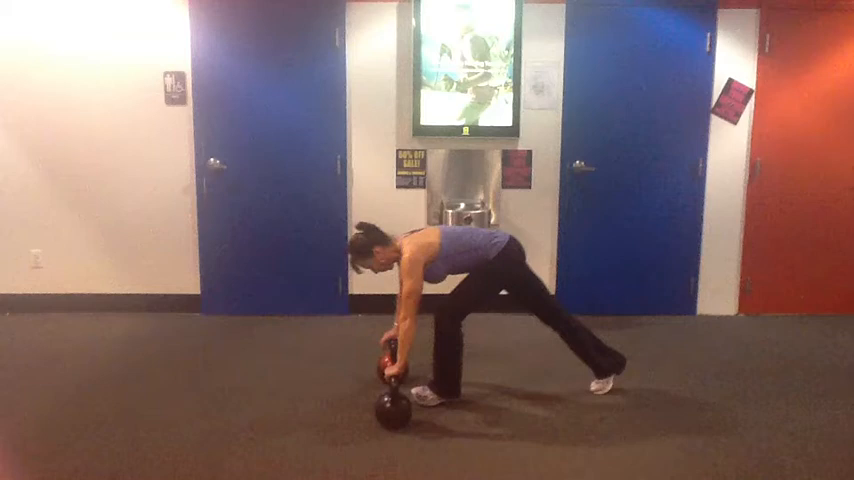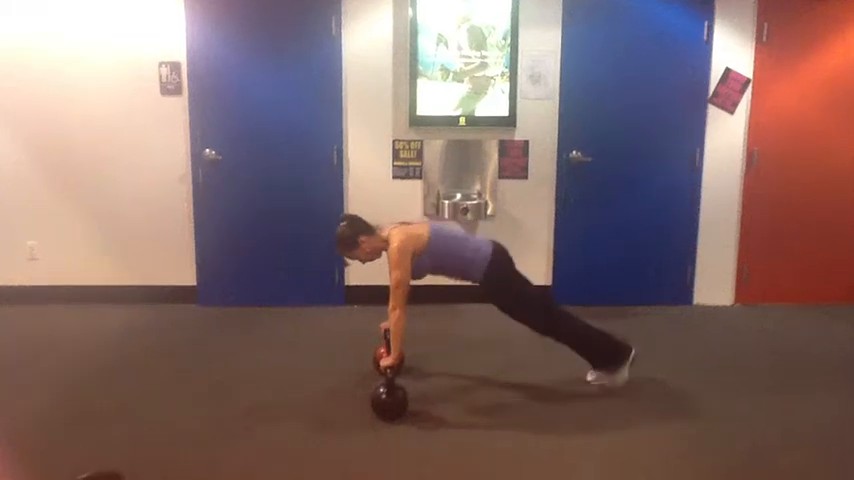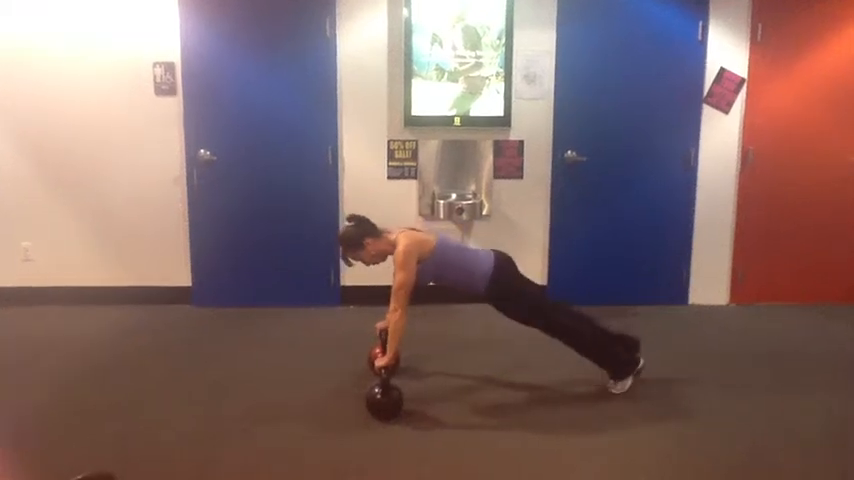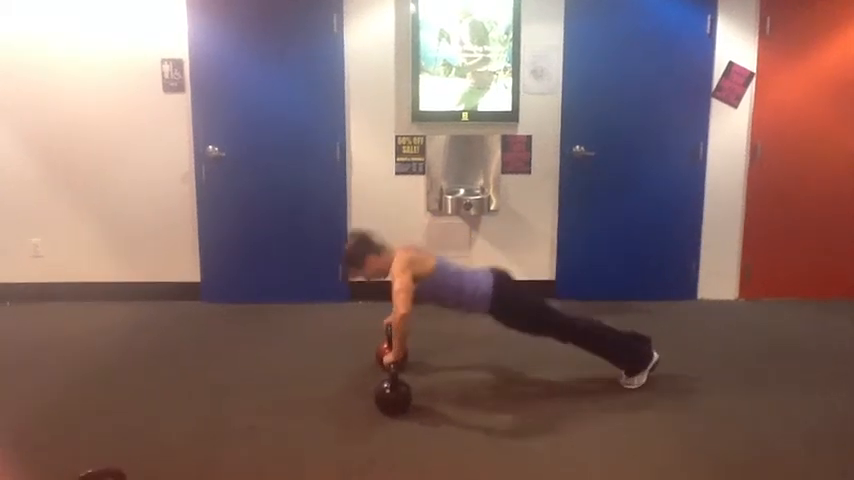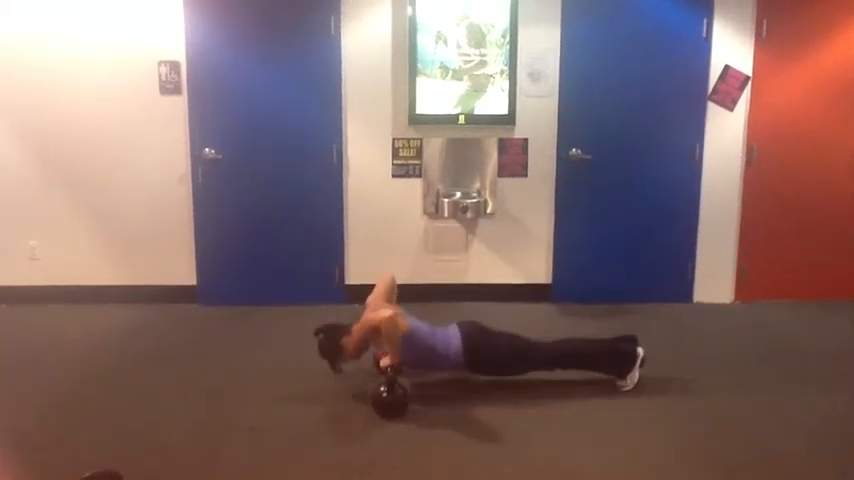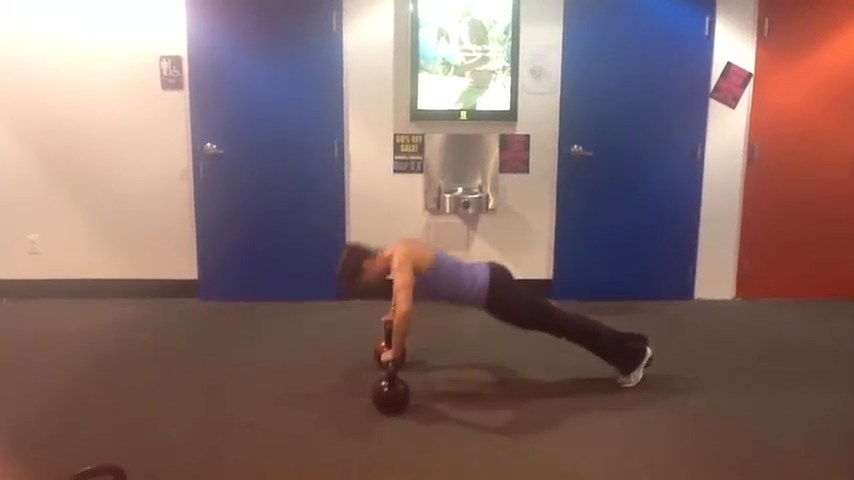
dt=0.5s
person 1, frame 1
left shoulder: (410, 254)
right shoulder: (402, 247)
left elbow: (409, 315)
right elbow: (405, 298)
left wrist: (399, 365)
right wrist: (397, 329)
left hip: (500, 256)
right hip: (505, 252)
left knee: (447, 317)
right knee: (551, 313)
left ankle: (444, 388)
right ankle: (608, 365)
person 1, frame 2
left shoulder: (397, 245)
right shoulder: (392, 235)
left elbow: (397, 305)
left wrist: (394, 356)
right wrist: (394, 323)
left hip: (491, 267)
right hip: (490, 258)
left knee: (542, 318)
right knee: (543, 312)
left ankle: (615, 354)
right ankle: (608, 361)
person 1, frame 3
left shoulder: (404, 249)
right shoulder: (399, 240)
left elbow: (399, 308)
right elbow: (399, 297)
left wrist: (389, 356)
right wrist: (388, 322)
left hip: (494, 278)
right hip: (493, 269)
left knee: (551, 320)
right knee: (553, 313)
left ankle: (625, 365)
right ankle: (625, 347)
person 1, frame 4
left shoulder: (399, 264)
right shoulder: (400, 255)
left elbow: (404, 311)
left wrist: (396, 353)
right wrist: (395, 318)
left hip: (495, 296)
right hip: (492, 286)
left knee: (560, 328)
right knee: (560, 325)
left ankle: (639, 358)
right ankle: (636, 349)
person 1, frame 5
left shoulder: (368, 322)
right shoulder: (373, 307)
left elbow: (388, 316)
right elbow: (389, 278)
left wrist: (393, 357)
left hip: (470, 349)
right hip: (465, 336)
left knee: (542, 355)
right knee: (542, 350)
left ankle: (625, 356)
right ankle: (621, 349)
person 1, frame 6
left shoulder: (399, 259)
right shoulder: (397, 252)
left elbow: (405, 309)
right elbow: (408, 294)
left wrist: (395, 351)
right wrist: (395, 314)
left hip: (492, 291)
right hip: (490, 279)
left knee: (558, 323)
right knee: (557, 320)
left ankle: (633, 354)
right ankle: (630, 346)
